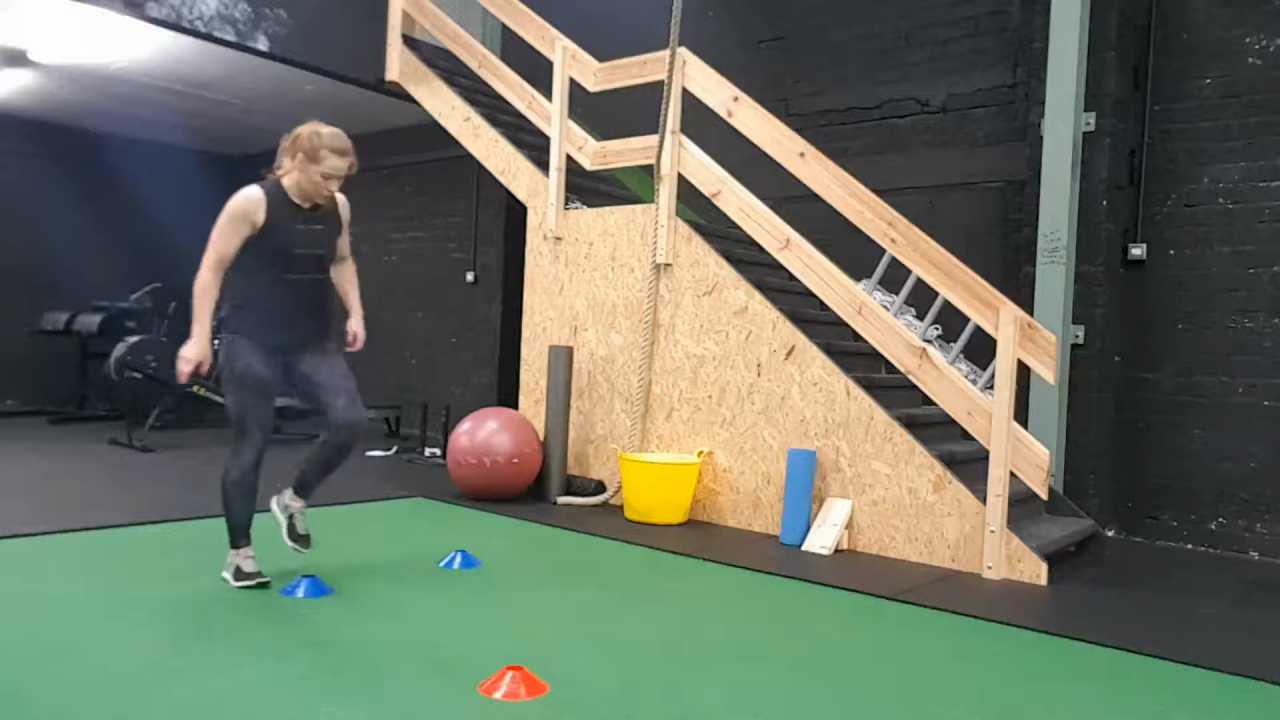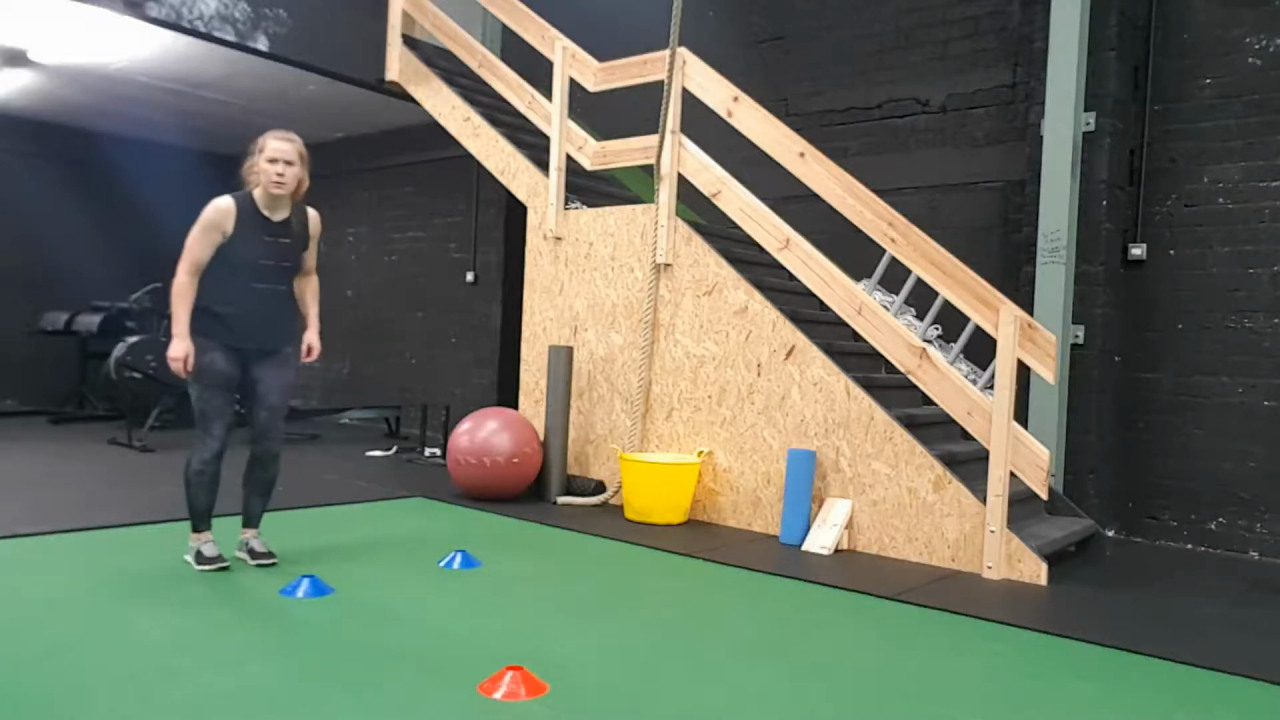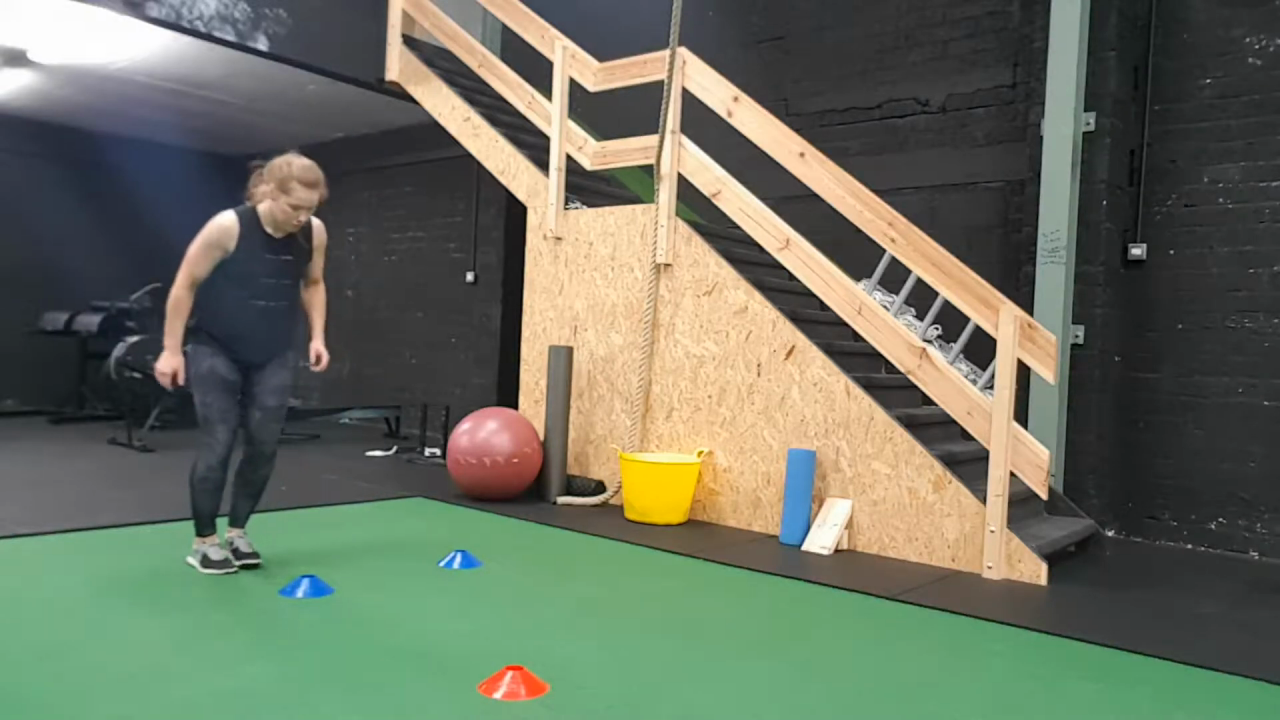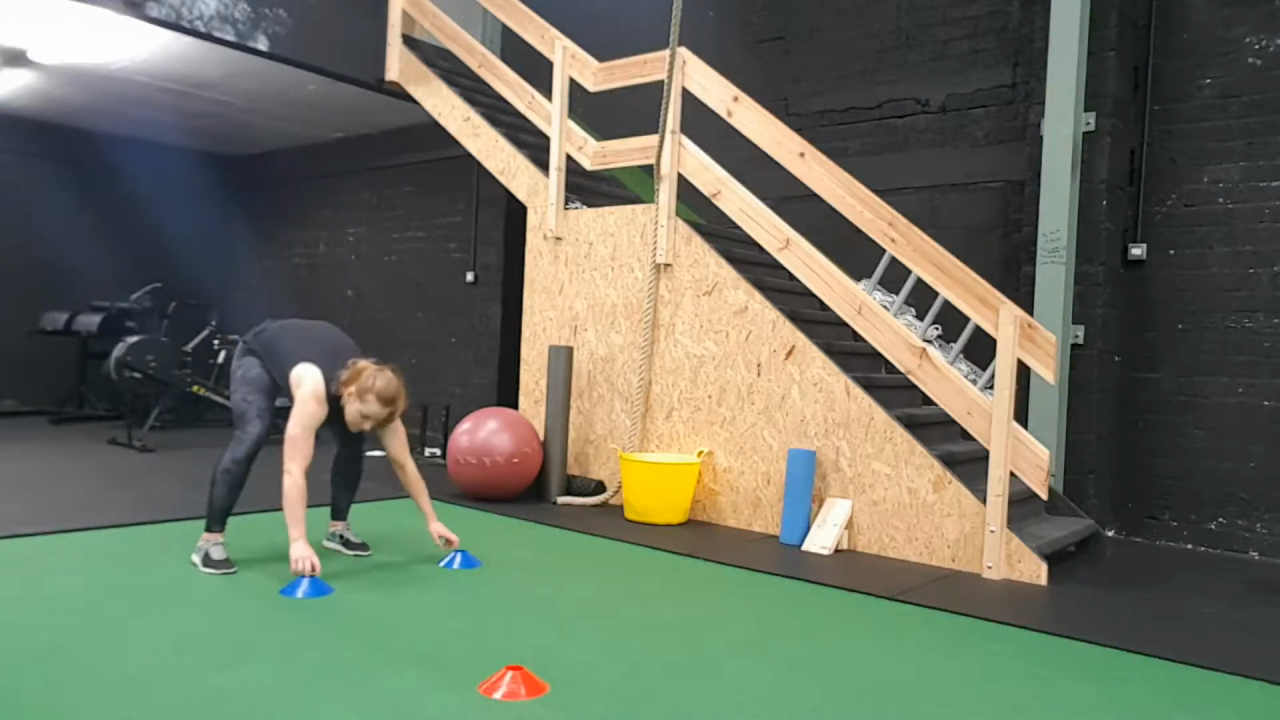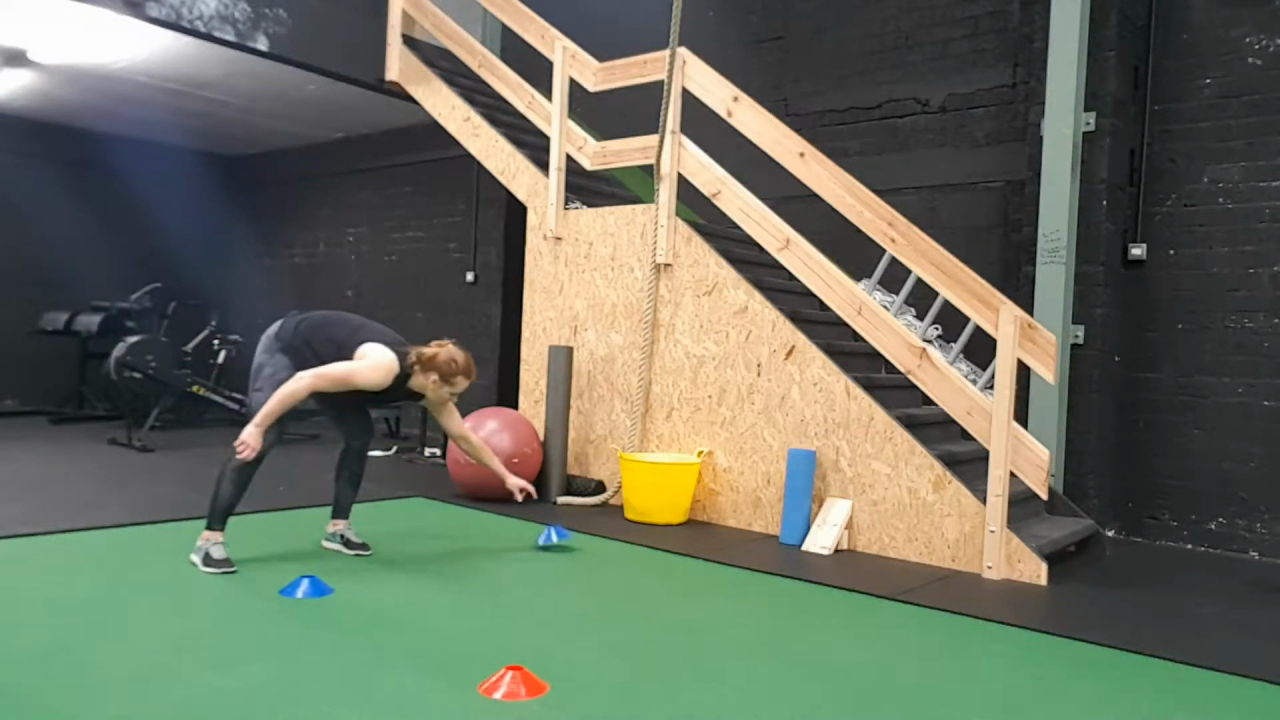
dt=1s
person 1, frame 1
left shoulder: (338, 207)
right shoulder: (253, 201)
right elbow: (212, 269)
left wrist: (355, 313)
right wrist: (199, 337)
left hip: (312, 342)
right hip: (252, 343)
left knee: (349, 421)
right knee: (251, 446)
left ankle: (293, 501)
right ankle: (240, 553)
person 1, frame 2
left shoulder: (308, 221)
right shoulder: (224, 211)
right elbow: (188, 274)
left wrist: (311, 327)
right wrist: (180, 336)
left hip: (275, 349)
right hip: (216, 344)
left knee: (269, 443)
right knee: (213, 440)
left ankle: (250, 534)
right ankle: (199, 537)
person 1, frame 3
left shoulder: (315, 233)
right shoulder: (228, 227)
left elbow: (313, 284)
right elbow: (185, 286)
left wrist: (317, 335)
right wrist: (171, 349)
left hip: (274, 356)
right hip: (215, 350)
left knee: (264, 444)
right knee: (219, 444)
left ankle: (237, 533)
right ankle: (204, 542)
person 1, frame 4
left shoulder: (376, 398)
right shoulder: (314, 394)
left elbow: (402, 462)
right elbow: (293, 472)
left wrist: (432, 520)
right wrist: (298, 542)
right hip: (260, 354)
left knee: (352, 441)
right knee: (251, 437)
left ankle: (338, 528)
right ankle: (210, 541)
person 1, frame 5
left shoulder: (429, 385)
right shoulder: (384, 369)
left elbow: (464, 436)
right elbow: (307, 380)
left wrist: (507, 477)
right wrist: (256, 426)
left hip: (324, 359)
right hip: (285, 346)
left knee: (360, 434)
right knee: (259, 442)
left ankle: (337, 528)
right ankle: (210, 539)
